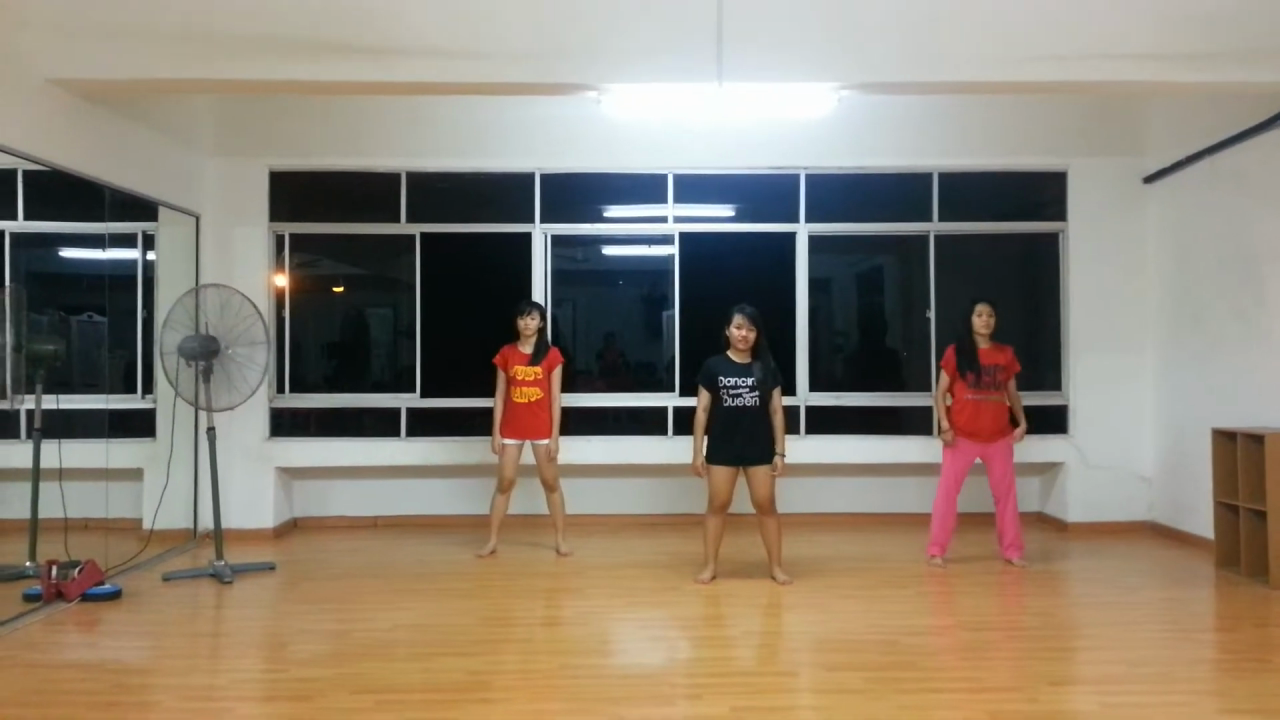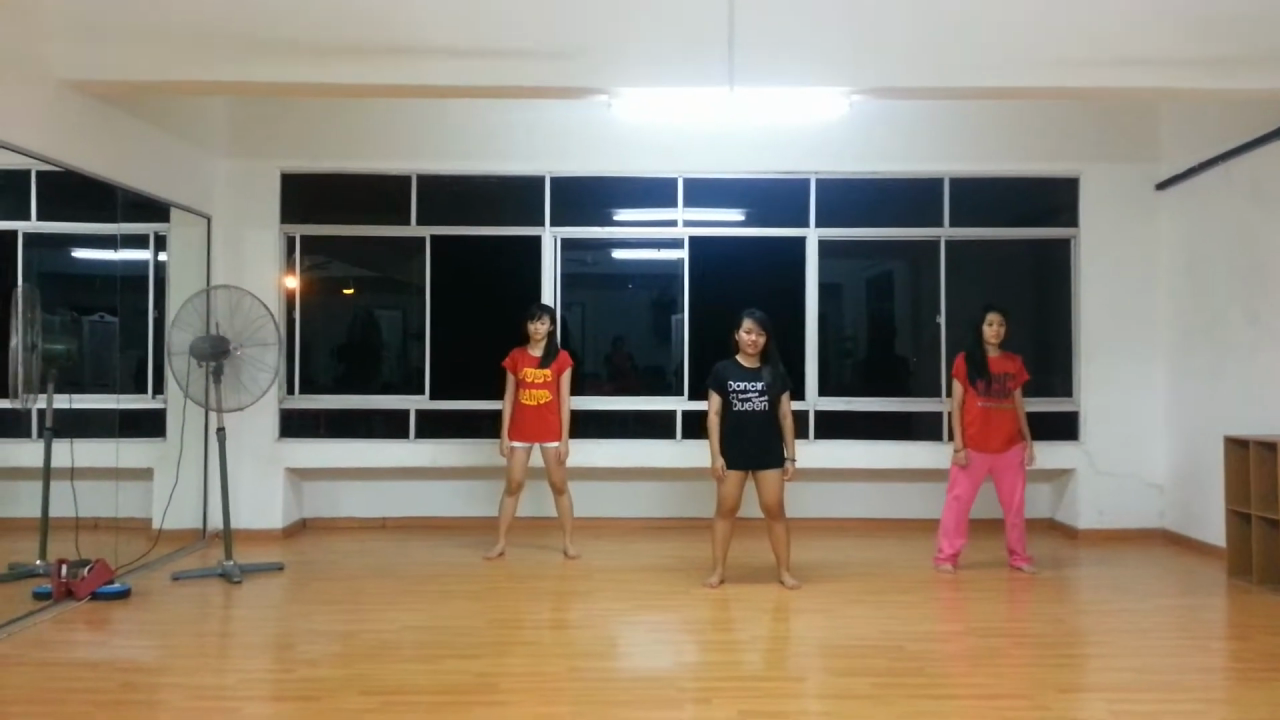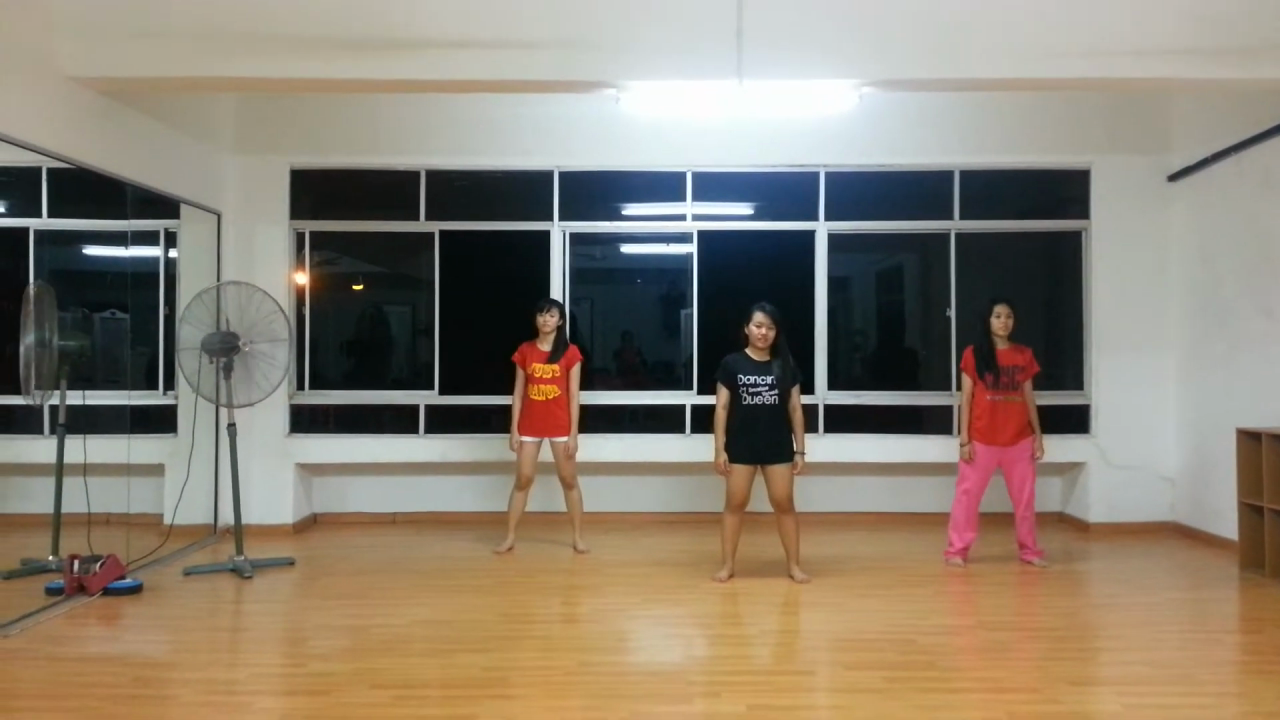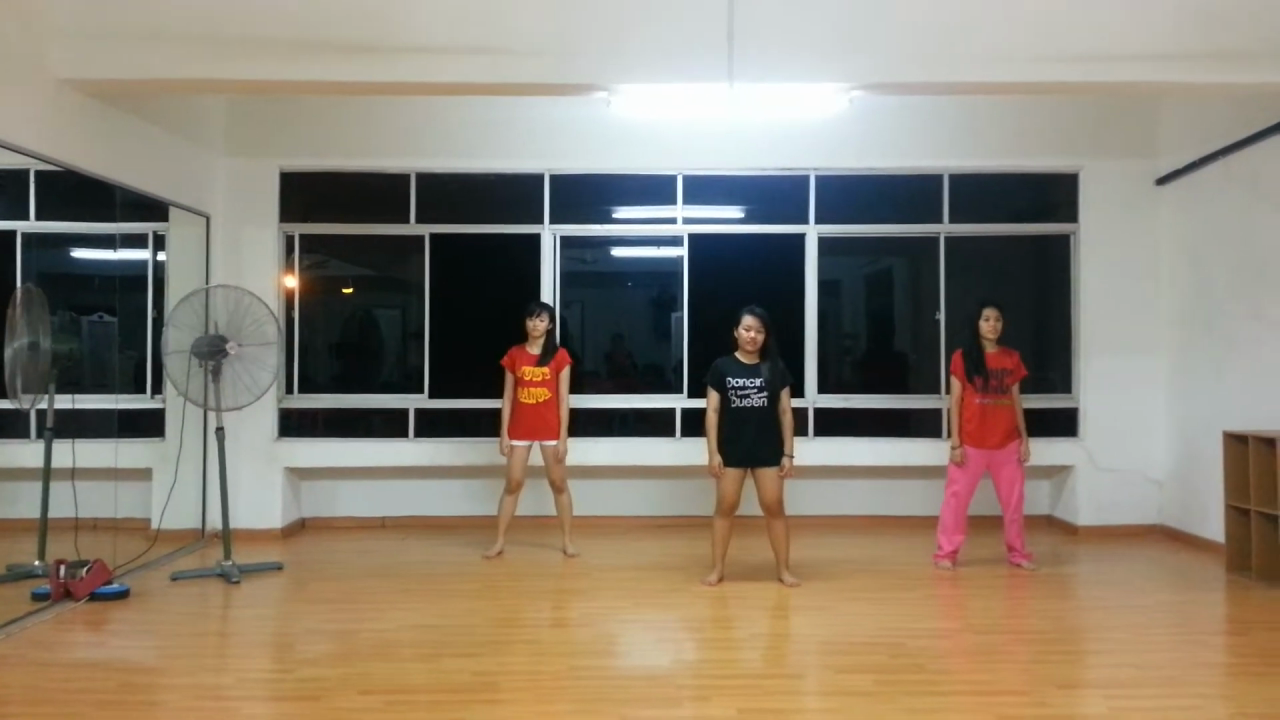
dt=0.5s
person 1, frame 1
left shoulder: (767, 368)
right shoulder: (713, 366)
left elbow: (776, 411)
right elbow: (702, 410)
left wrist: (780, 451)
right wrist: (697, 451)
left hip: (759, 448)
right hip: (722, 449)
left knee: (766, 505)
right knee: (718, 505)
left ankle: (776, 566)
right ankle: (710, 565)
person 1, frame 2
left shoulder: (776, 372)
right shoulder: (722, 370)
left elbow: (785, 415)
right elbow: (714, 414)
left wrist: (790, 456)
right wrist: (716, 454)
left hip: (769, 453)
right hip: (733, 453)
left knee: (774, 510)
right knee: (726, 509)
left ankle: (784, 571)
right ankle: (718, 569)
person 1, frame 3
left shoulder: (785, 365)
right shoulder: (732, 364)
left elbow: (795, 409)
right elbow: (722, 407)
left wrist: (800, 450)
right wrist: (719, 448)
left hip: (778, 447)
right hip: (741, 447)
left knee: (784, 504)
right knee: (735, 503)
left ankle: (794, 565)
right ankle: (727, 564)
person 1, frame 4
left shoulder: (775, 368)
right shoulder: (721, 367)
left elbow: (785, 411)
right elbow: (713, 411)
left wrist: (788, 453)
right wrist: (713, 452)
left hip: (768, 450)
right hip: (731, 450)
left knee: (774, 507)
right knee: (725, 507)
left ankle: (783, 569)
right ankle: (717, 568)
person 2, frame 1
left shoulder: (1006, 354)
right shoulder: (956, 352)
left elbow: (1012, 391)
right elbow: (941, 392)
left wrist: (1022, 422)
right wrist: (945, 426)
left hip: (999, 437)
right hip: (962, 436)
left knee: (1005, 493)
right knee: (947, 492)
left ankle: (1012, 549)
right ankle: (936, 550)
person 2, frame 2
left shoulder: (1014, 363)
right shoulder: (965, 361)
left elbow: (1019, 406)
right elbow: (957, 405)
left wrist: (1028, 443)
right wrist: (958, 445)
left hip: (1009, 447)
right hip: (974, 447)
left knee: (1015, 504)
right knee: (958, 502)
left ankle: (1019, 556)
right ankle: (946, 556)
person 2, frame 3
left shoulder: (1024, 355)
right shoulder: (973, 354)
left elbow: (1029, 398)
right elbow: (966, 398)
left wrist: (1038, 436)
right wrist: (964, 439)
left hip: (1019, 440)
right hip: (982, 440)
left knee: (1025, 497)
right knee: (967, 495)
left ankle: (1029, 550)
right ankle: (956, 550)
person 2, frame 4
left shoulder: (1012, 358)
right shoulder: (962, 357)
left elbow: (1016, 401)
right elbow: (955, 402)
left wrist: (1024, 439)
right wrist: (955, 442)
left hip: (1006, 443)
right hip: (971, 443)
left knee: (1013, 500)
right knee: (956, 498)
left ankle: (1018, 552)
right ankle: (946, 553)
person 3, frame 1
left shoulder: (551, 355)
right shoulder: (506, 354)
left elbow: (555, 397)
right elbow: (500, 395)
left wrist: (555, 435)
right wrist: (496, 432)
left hip: (541, 428)
right hip: (511, 429)
left knee: (550, 483)
right knee: (504, 482)
left ankle: (560, 539)
right ankle: (492, 540)
person 3, frame 2
left shoulder: (561, 358)
right shoulder: (515, 357)
left elbow: (564, 401)
right elbow: (509, 398)
left wrist: (564, 439)
right wrist: (504, 435)
left hip: (550, 432)
right hip: (520, 431)
left knee: (559, 486)
right knee: (513, 485)
left ankle: (568, 542)
right ankle: (500, 542)
person 3, frame 3
left shoulder: (570, 353)
right shoulder: (525, 351)
left elbow: (574, 395)
right elbow: (518, 393)
left wrist: (573, 433)
right wrist: (514, 429)
left hip: (560, 426)
right hip: (530, 426)
left knee: (569, 480)
right knee: (523, 480)
left ankle: (577, 537)
right ankle: (510, 537)
person 3, frame 4
left shoulder: (559, 356)
right shoulder: (514, 355)
left elbow: (563, 399)
right elbow: (508, 397)
left wrist: (563, 437)
right wrist: (504, 434)
left hip: (550, 430)
right hip: (520, 430)
left knee: (559, 484)
right knee: (513, 484)
left ankle: (567, 541)
right ankle: (499, 541)
